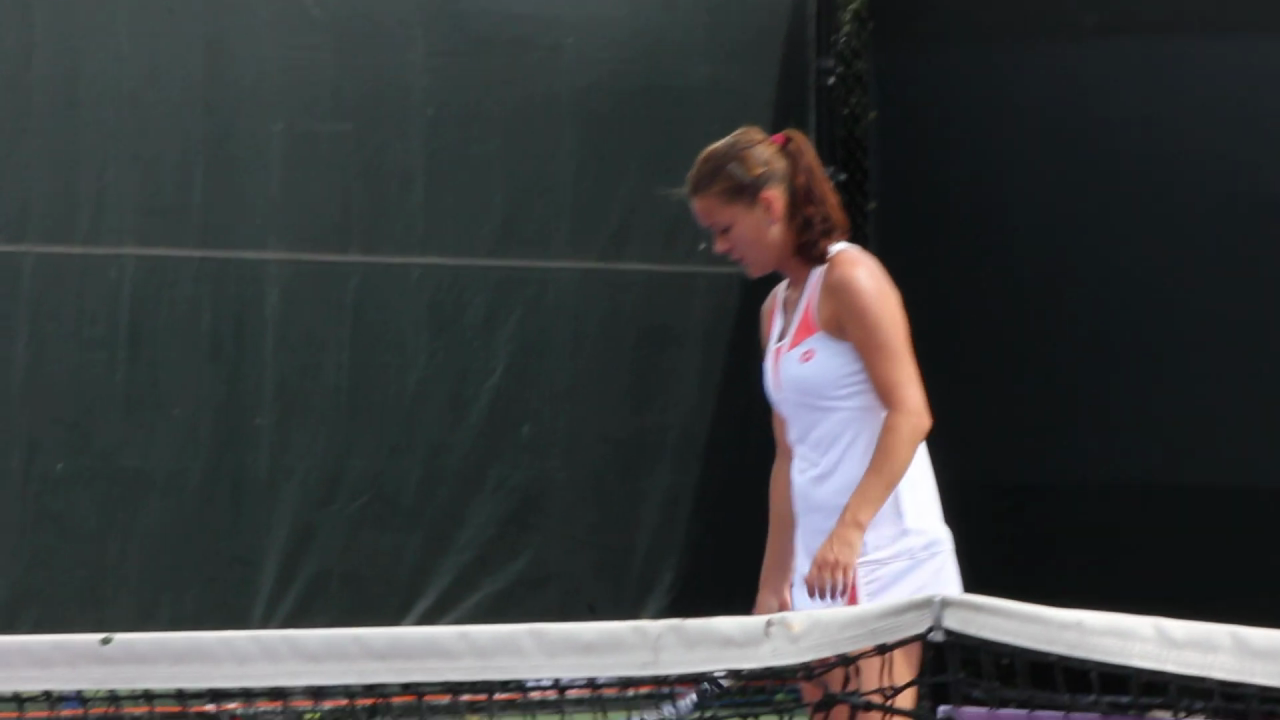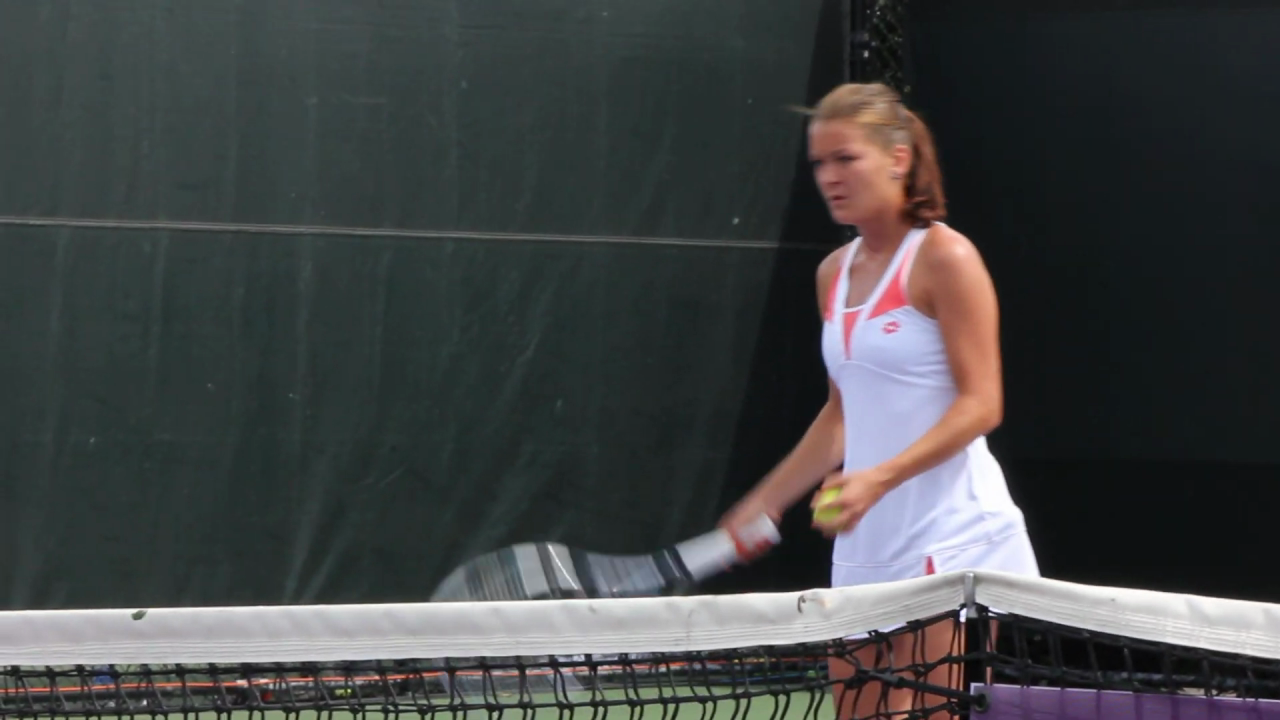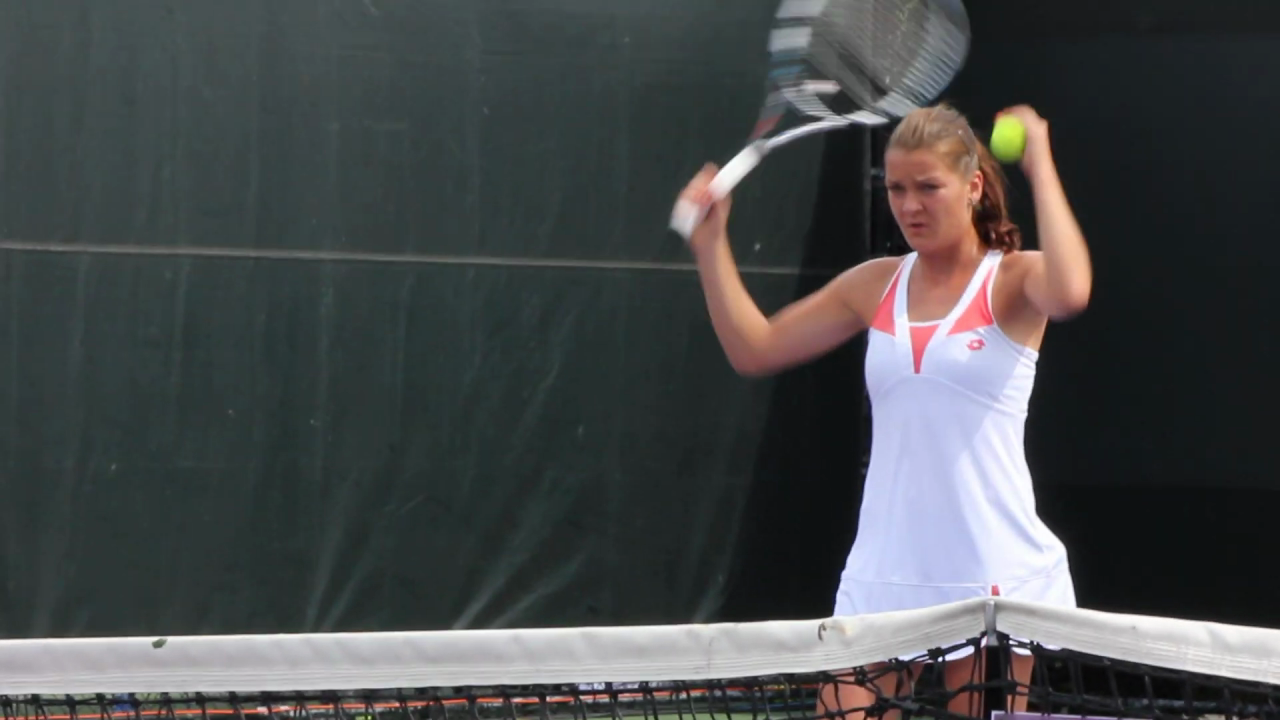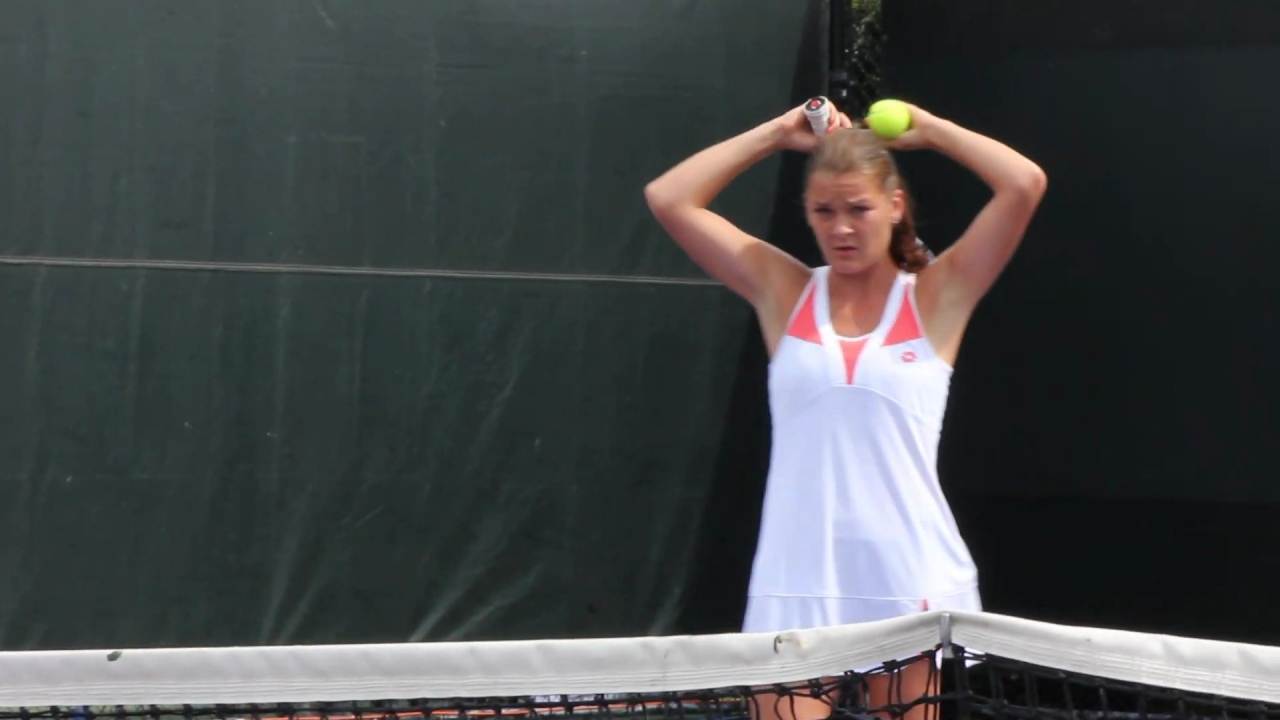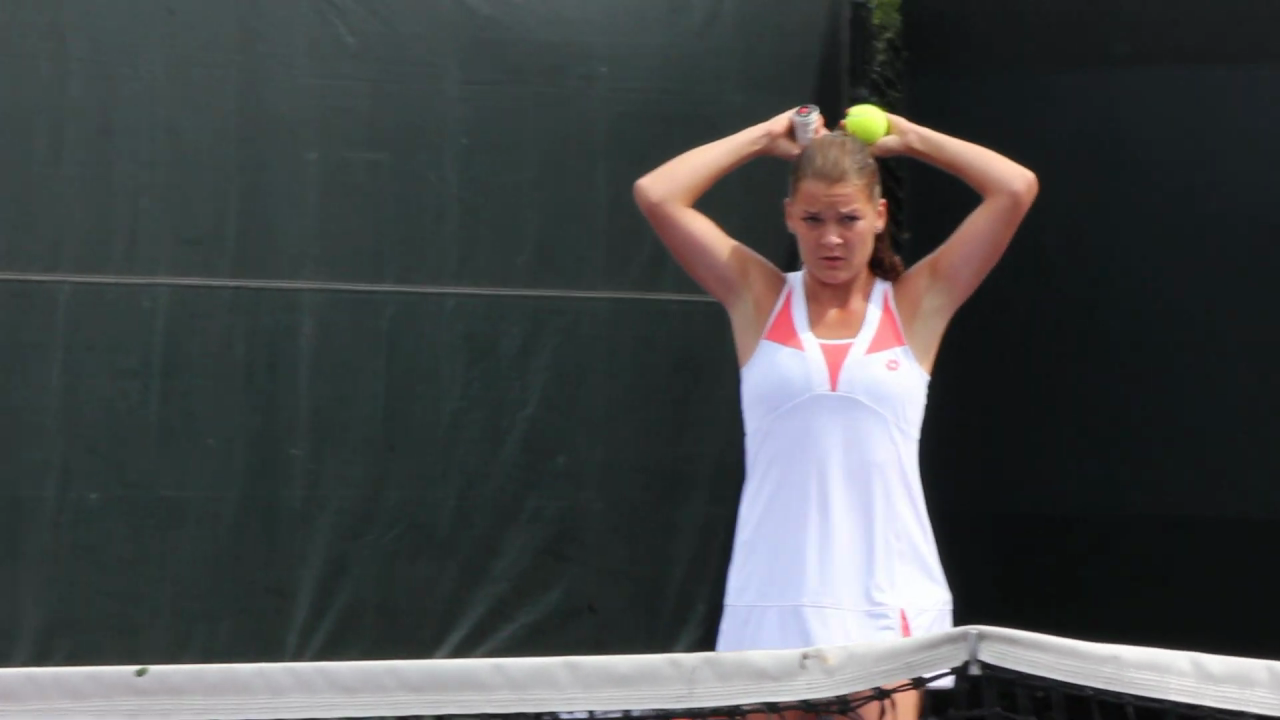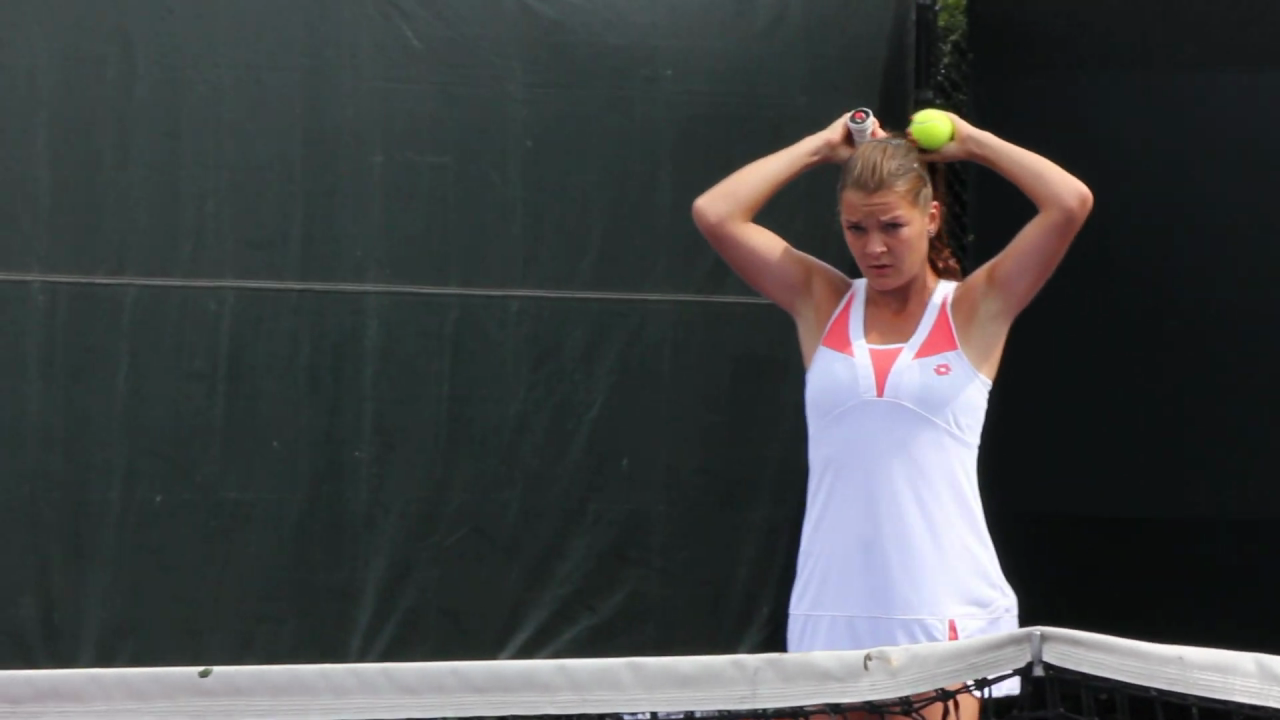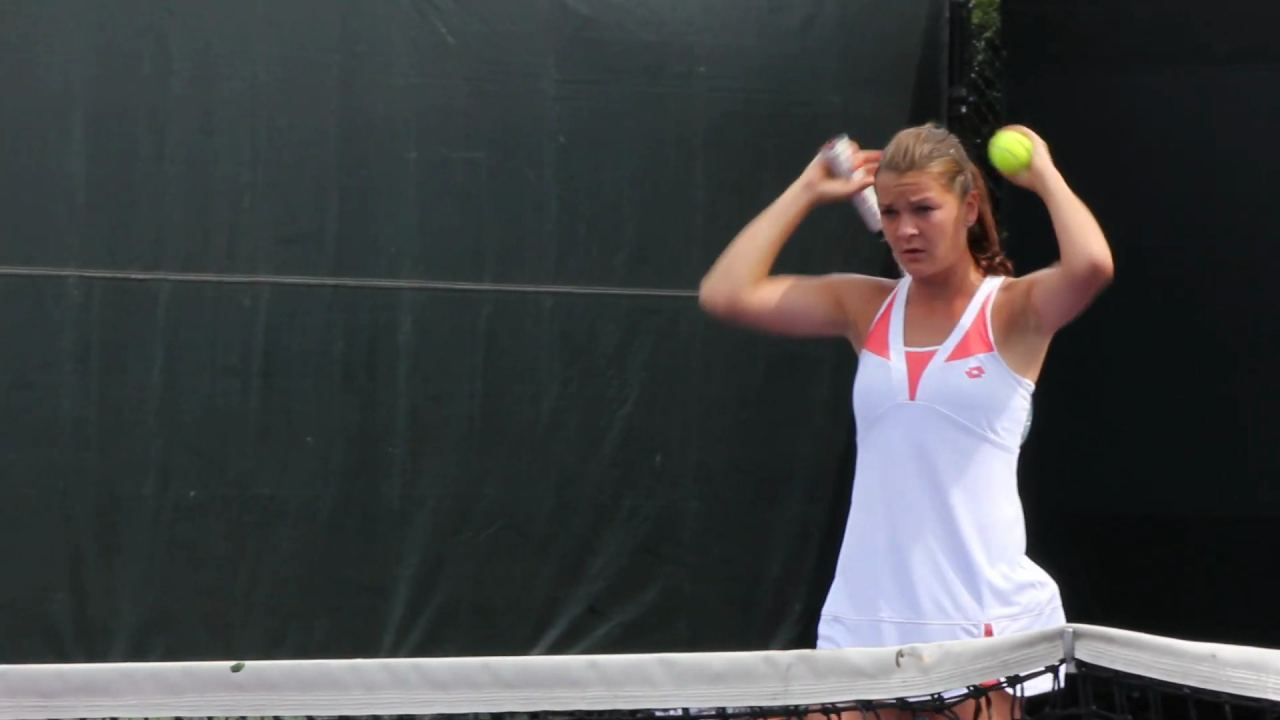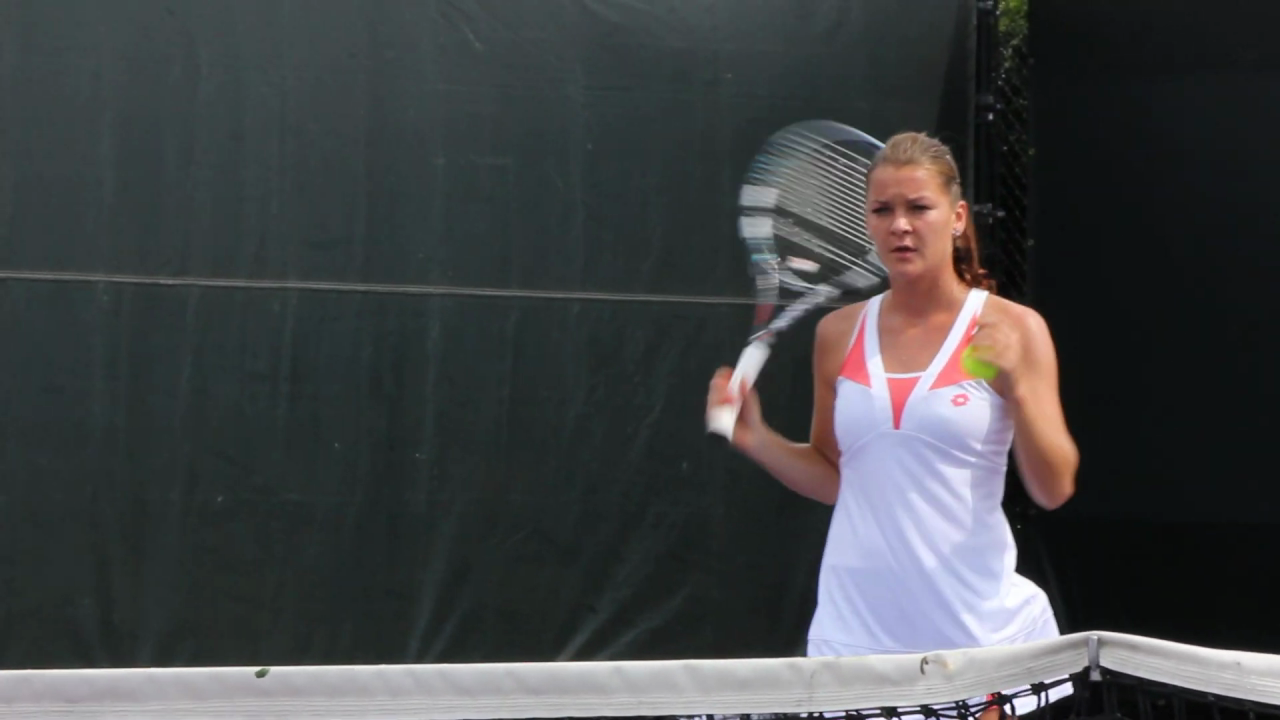
dt=0.4s
person 1, frame 1
left shoulder: (851, 277)
right shoulder: (776, 306)
left elbow: (910, 414)
left wrist: (851, 526)
right wrist: (773, 584)
left hip: (882, 556)
right hip: (823, 562)
person 1, frame 2
left shoulder: (947, 257)
right shoulder: (834, 273)
left elbow: (980, 404)
left wrist: (877, 475)
right wrist: (767, 500)
left hip: (953, 539)
right hip: (865, 545)
person 1, frame 3
left shoulder: (1013, 282)
right shoulder: (874, 283)
left elbow: (1070, 295)
right elbow: (753, 352)
left wrist: (1039, 169)
right wrist: (711, 234)
left hip: (992, 573)
right hip: (883, 572)
person 1, frame 4
left shoulder: (936, 297)
right shoulder: (782, 290)
left elbow: (1025, 185)
right elbow: (667, 200)
left wrist: (927, 129)
right wrist: (779, 132)
left hip: (909, 589)
right hip: (795, 587)
person 1, frame 5
left shoulder: (915, 305)
right shoulder: (757, 298)
left elbow: (1017, 188)
right elbow: (656, 195)
left wrist: (908, 137)
right wrist: (765, 137)
left hip: (885, 605)
right hip: (773, 603)
person 1, frame 6
left shoulder: (976, 309)
right shoulder: (822, 302)
left elbow: (1071, 204)
right elbow: (714, 215)
left wrist: (972, 142)
right wrist: (823, 145)
left hip: (944, 612)
right hip: (832, 610)
person 1, frame 7
left shoulder: (1016, 305)
right shoulder: (865, 304)
left elbow: (1091, 263)
right elbow: (723, 296)
left wrist: (1044, 177)
right wrist: (806, 188)
left hip: (978, 614)
right hip: (863, 613)
person 1, frame 8
left shoulder: (1011, 330)
right shoulder: (839, 334)
left elbow: (1054, 488)
left wrist: (1017, 389)
right wrist: (755, 438)
left hip: (974, 632)
right hip: (854, 632)
